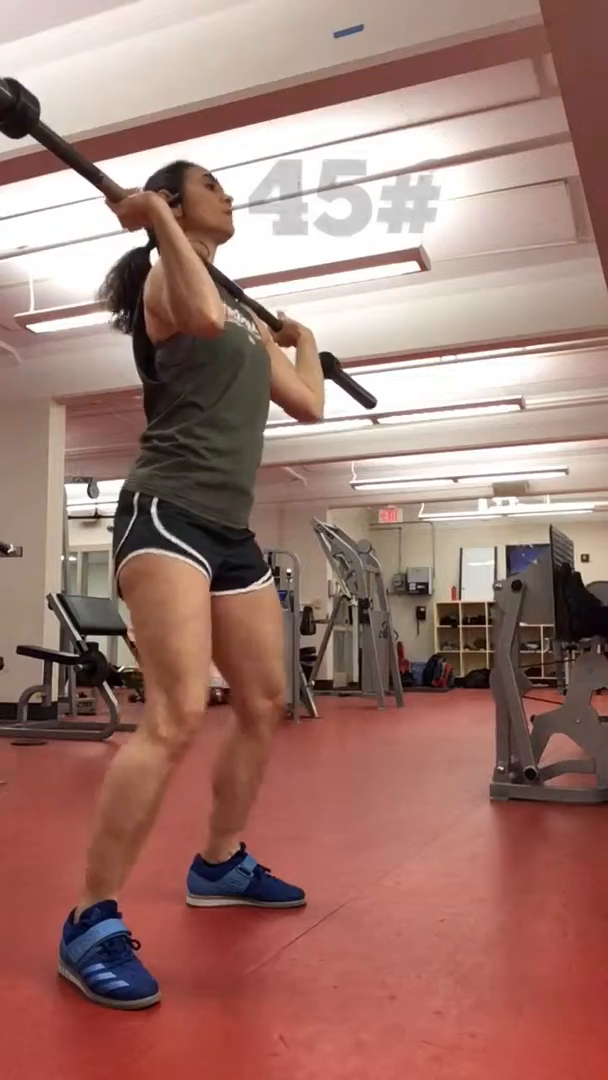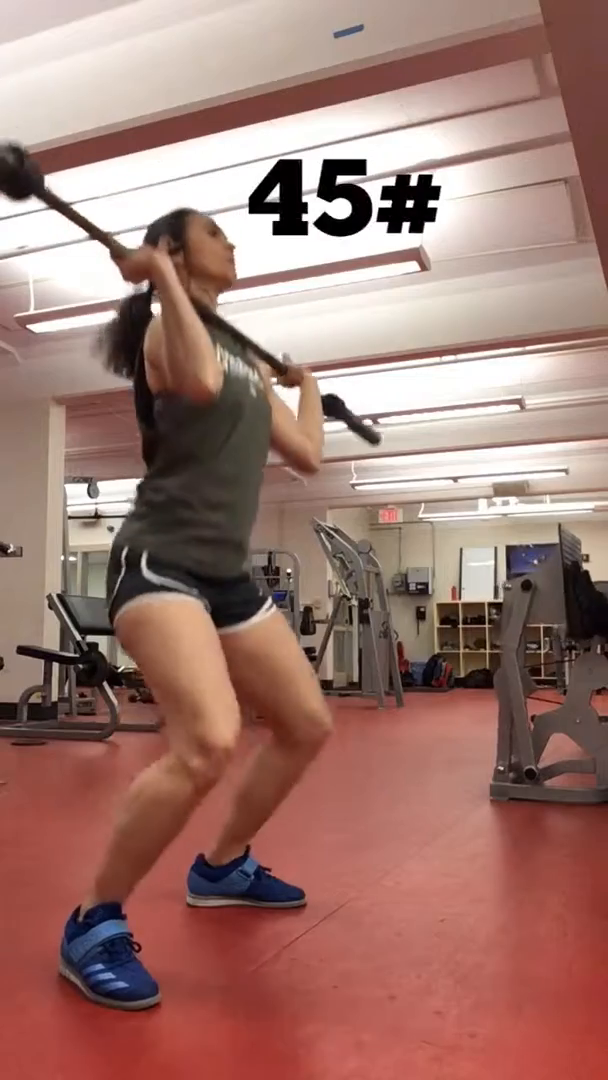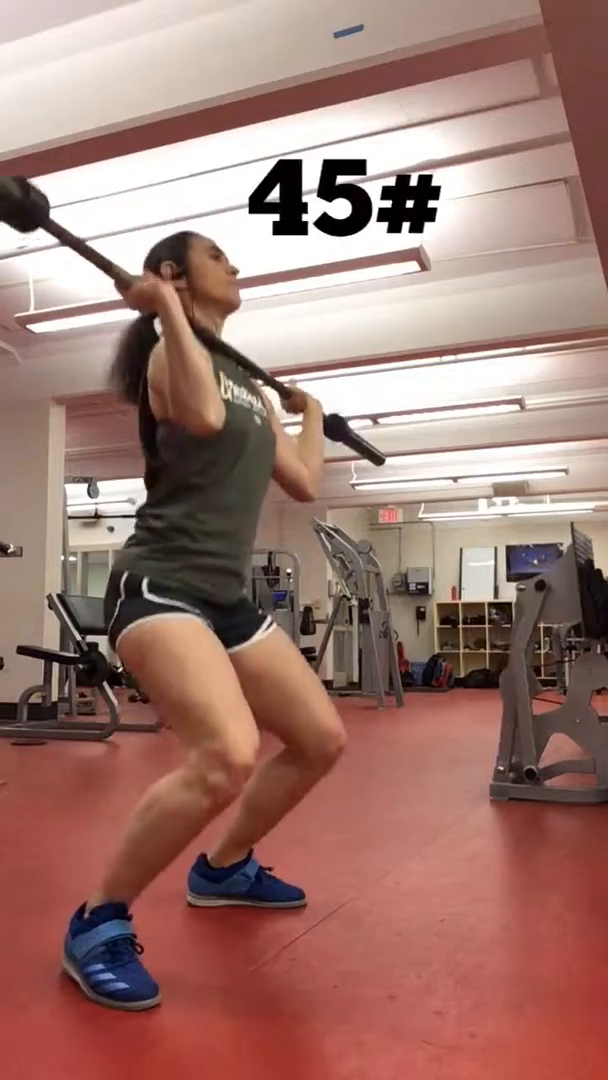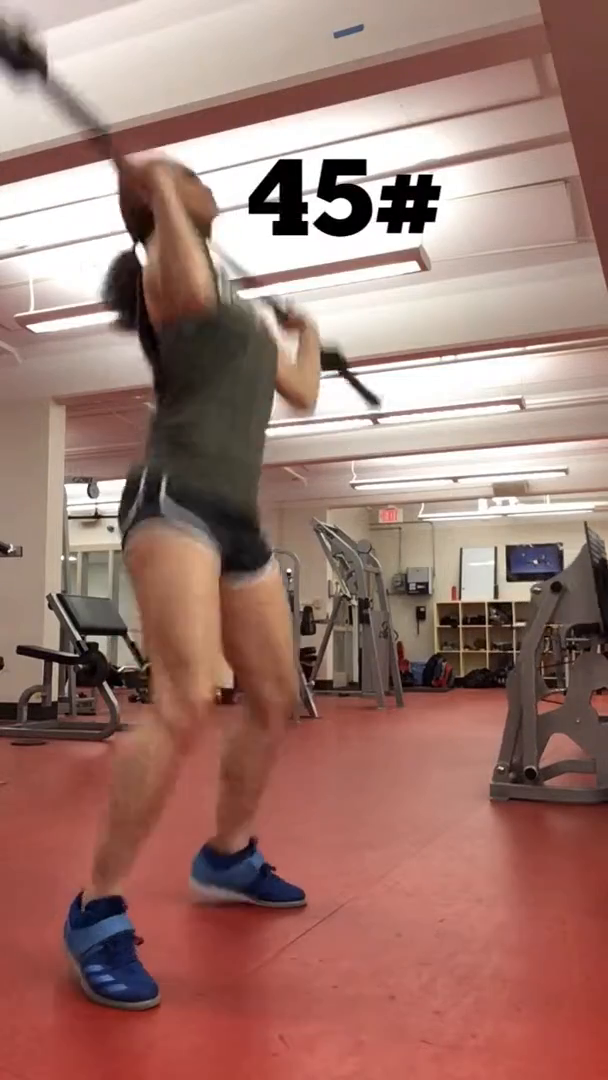
dt=0.2s
person 1, frame 1
left shoulder: (245, 316)
right shoulder: (164, 279)
left elbow: (307, 404)
right elbow: (201, 317)
left wrist: (301, 340)
right wrist: (161, 221)
left hip: (229, 526)
right hip: (169, 515)
left knee: (262, 705)
right knee: (172, 716)
left ankle: (220, 863)
right ankle: (91, 922)
person 1, frame 2
left shoulder: (247, 364)
right shoulder: (168, 332)
left elbow: (307, 453)
right elbow: (199, 384)
left wrist: (306, 386)
right wrist: (163, 280)
left hip: (226, 576)
right hip: (160, 566)
left knee: (307, 726)
right knee: (207, 743)
left ankle: (222, 865)
right ankle: (93, 923)
person 1, frame 3
left shoulder: (249, 388)
right shoulder: (174, 356)
left elbow: (303, 483)
right elbow: (203, 419)
left wrist: (309, 413)
right wrist: (166, 310)
left hip: (225, 600)
right hip: (160, 590)
left knee: (323, 741)
right knee: (230, 756)
left ankle: (223, 867)
right ankle: (99, 923)
person 1, frame 4
left shoulder: (240, 307)
right shoulder: (168, 269)
left elbow: (301, 394)
right elbow: (191, 291)
left wrist: (306, 335)
right wrist: (154, 186)
left hip: (235, 518)
right hip: (175, 499)
left knee: (274, 700)
right knee: (186, 702)
left ankle: (227, 854)
right ankle: (98, 913)
